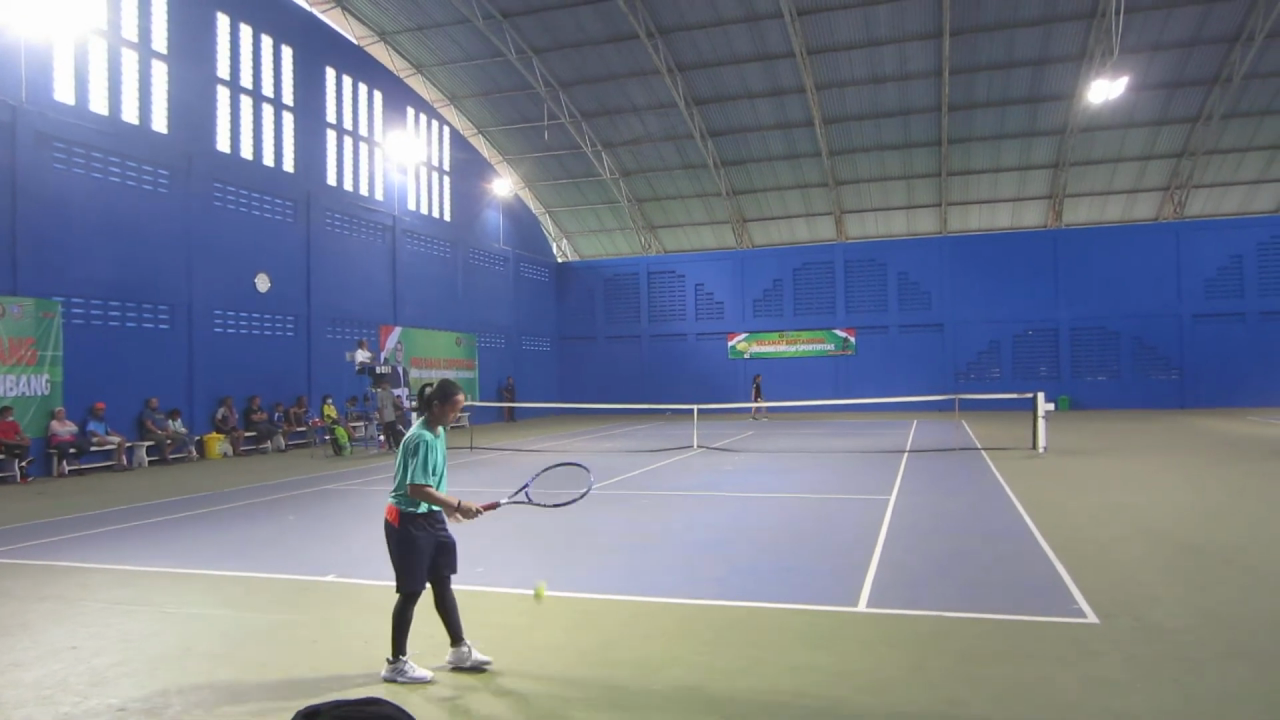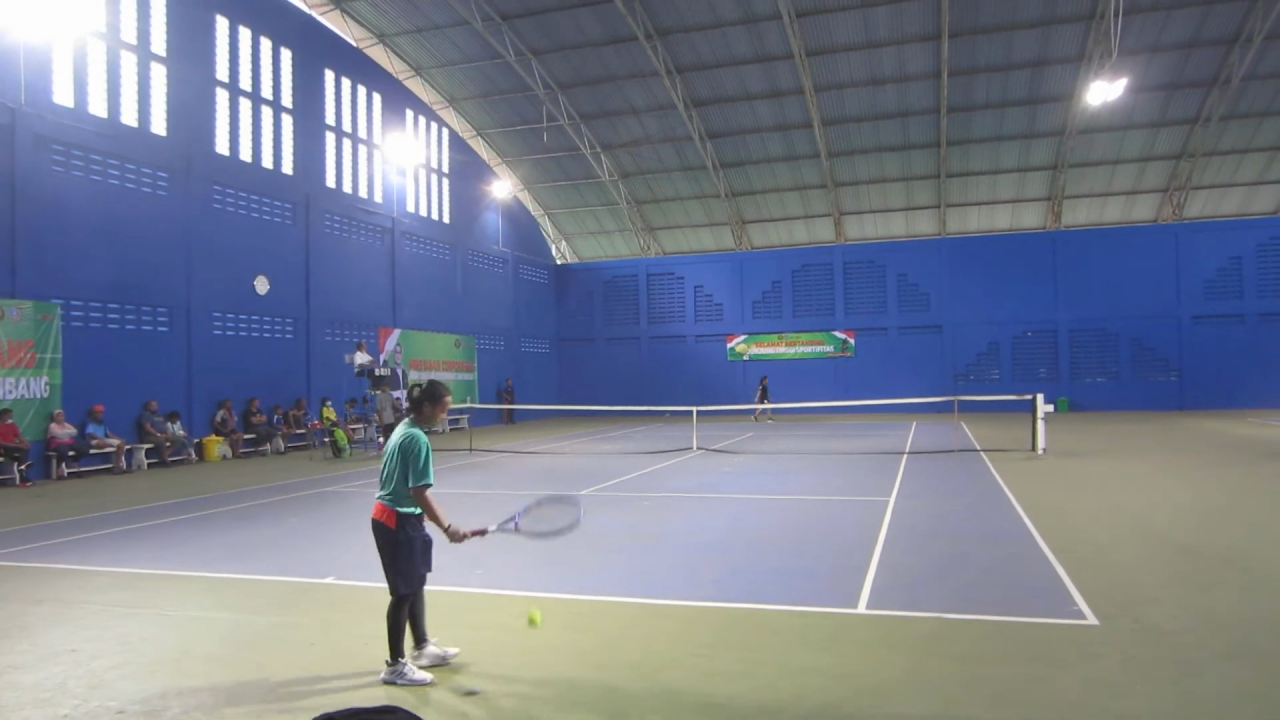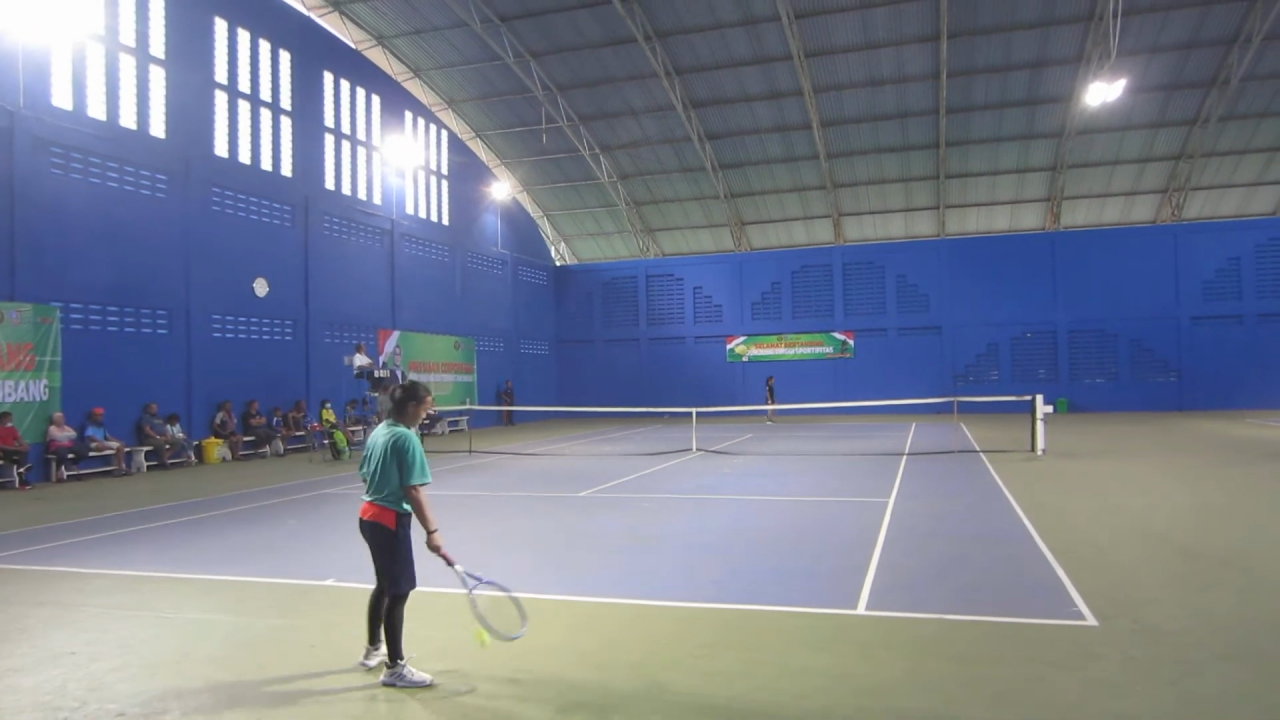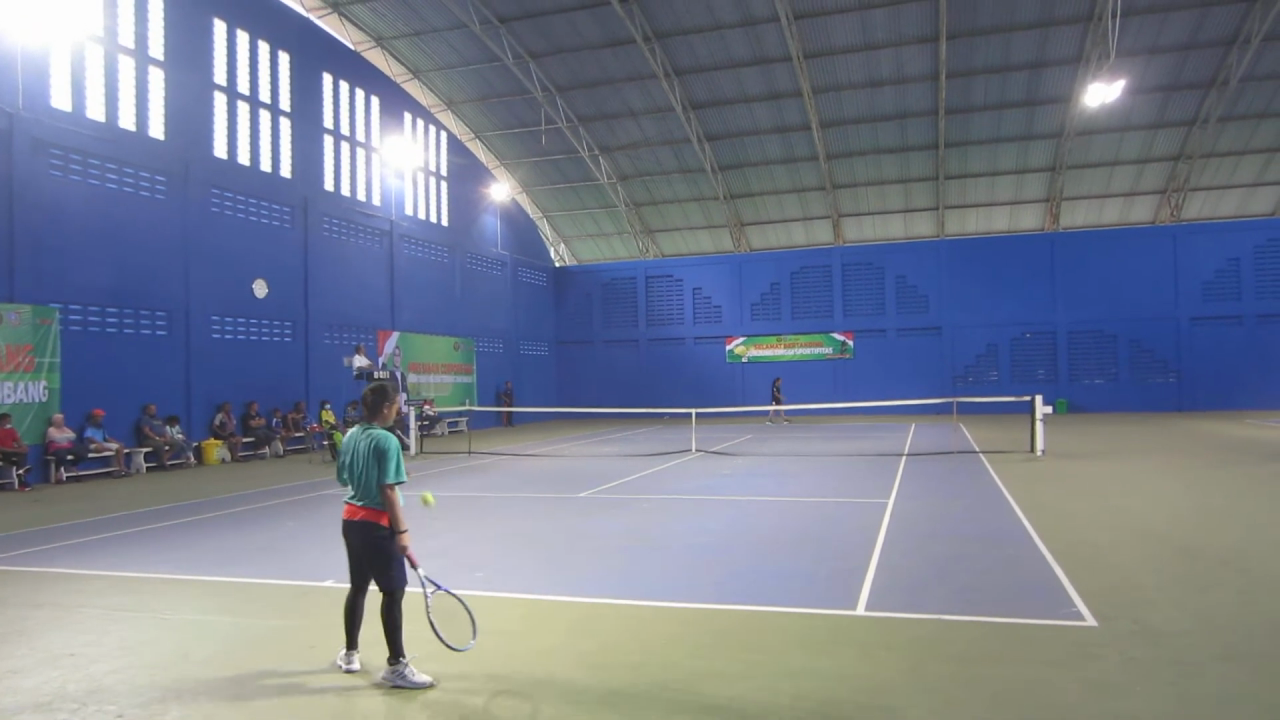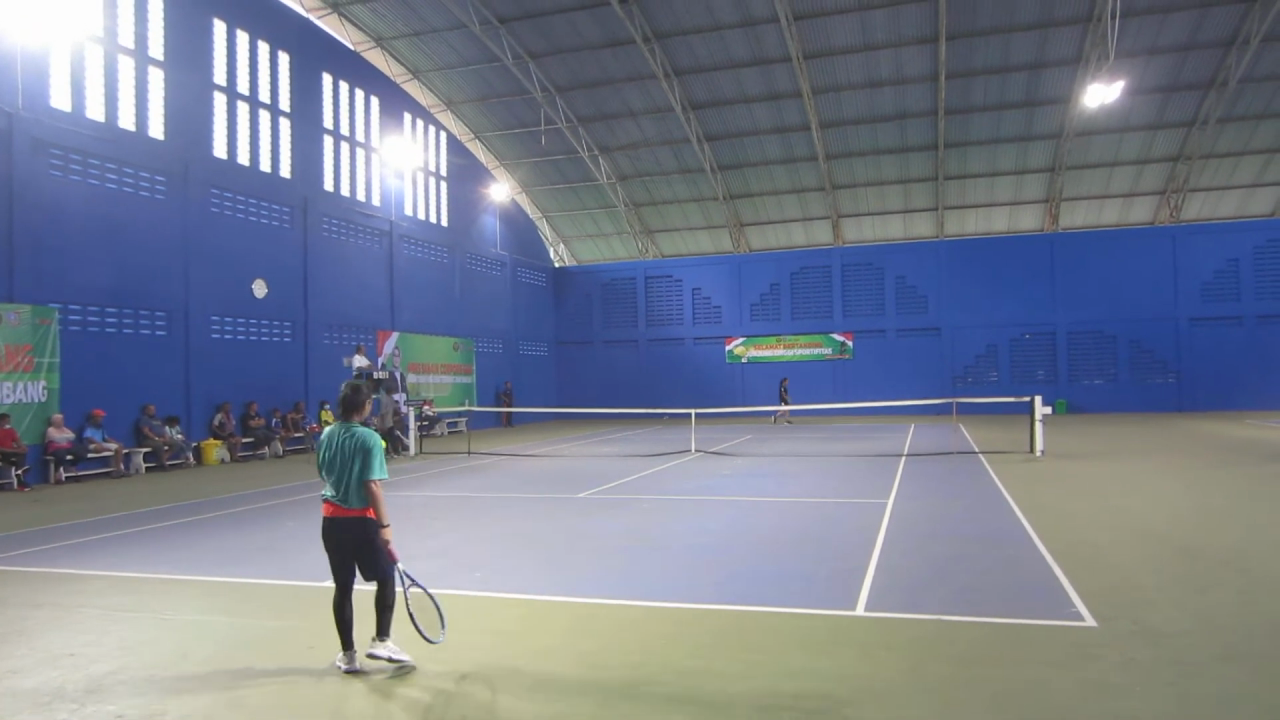
dt=0.2s
person 1, frame 1
left shoulder: (437, 432)
right shoulder: (421, 439)
right elbow: (417, 489)
left wrist: (451, 507)
right wrist: (457, 505)
left hip: (430, 518)
right hip: (408, 522)
left knee: (442, 583)
right knee: (411, 592)
left ankle: (459, 648)
right ankle: (396, 663)
person 1, frame 2
left shoulder: (404, 430)
right shoulder: (417, 439)
right elbow: (419, 493)
left wrist: (425, 513)
right wrist: (447, 527)
left hip: (402, 517)
right hip: (398, 522)
left knee: (415, 584)
right knee: (404, 592)
left ankle: (422, 647)
right ankle: (395, 665)
person 1, frame 3
left shoulder: (379, 431)
right shoulder: (407, 438)
right elbow: (414, 491)
right wrist: (432, 531)
left hip: (370, 515)
right hip: (390, 520)
left knee: (385, 586)
right knee: (398, 592)
left ankle: (374, 649)
right ankle: (395, 667)
person 1, frame 4
left shoulder: (351, 436)
right shoulder: (385, 440)
right elbow: (388, 490)
right wrist: (402, 531)
left hip: (351, 518)
right hip: (375, 521)
left knee: (358, 586)
right knee: (393, 591)
left ankle: (350, 653)
right ankle: (396, 665)
person 1, frame 5
left shoulder: (326, 435)
right shoulder: (368, 438)
right elbow: (372, 486)
right wrist: (384, 525)
left hip: (332, 518)
right hip: (361, 519)
left knee: (343, 586)
right knee: (386, 578)
left ankle: (347, 654)
right ankle: (381, 641)
